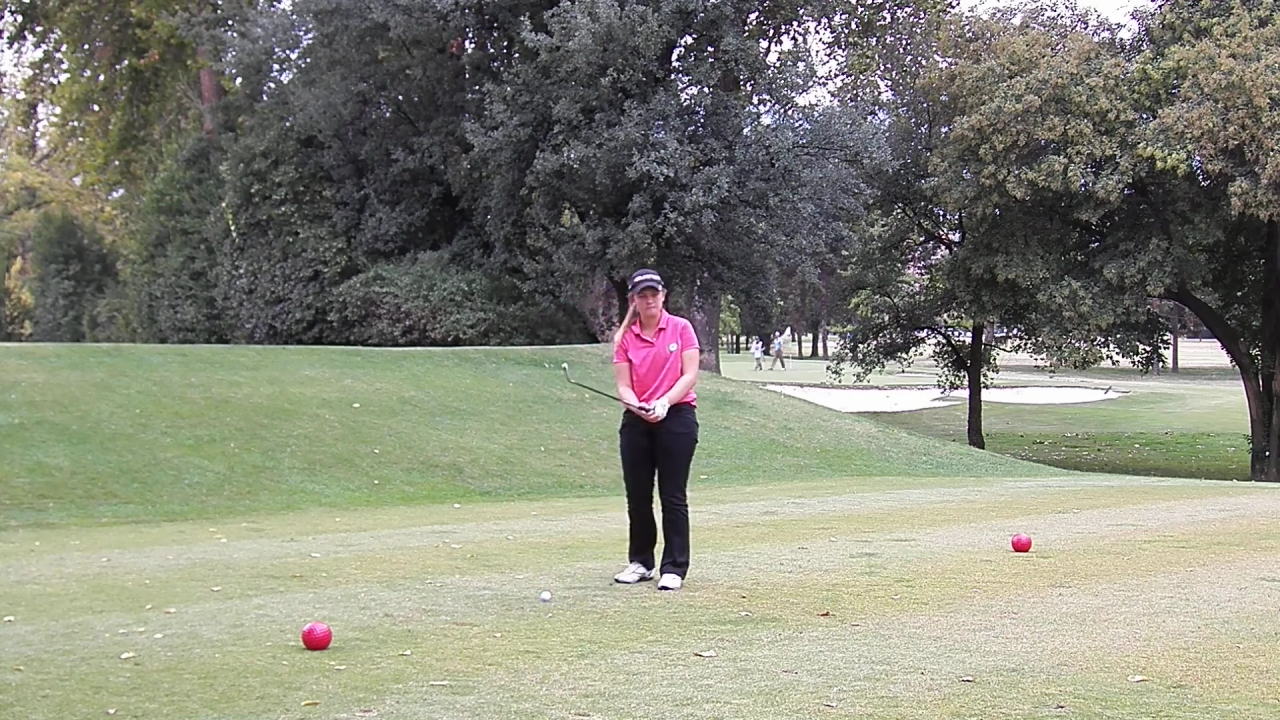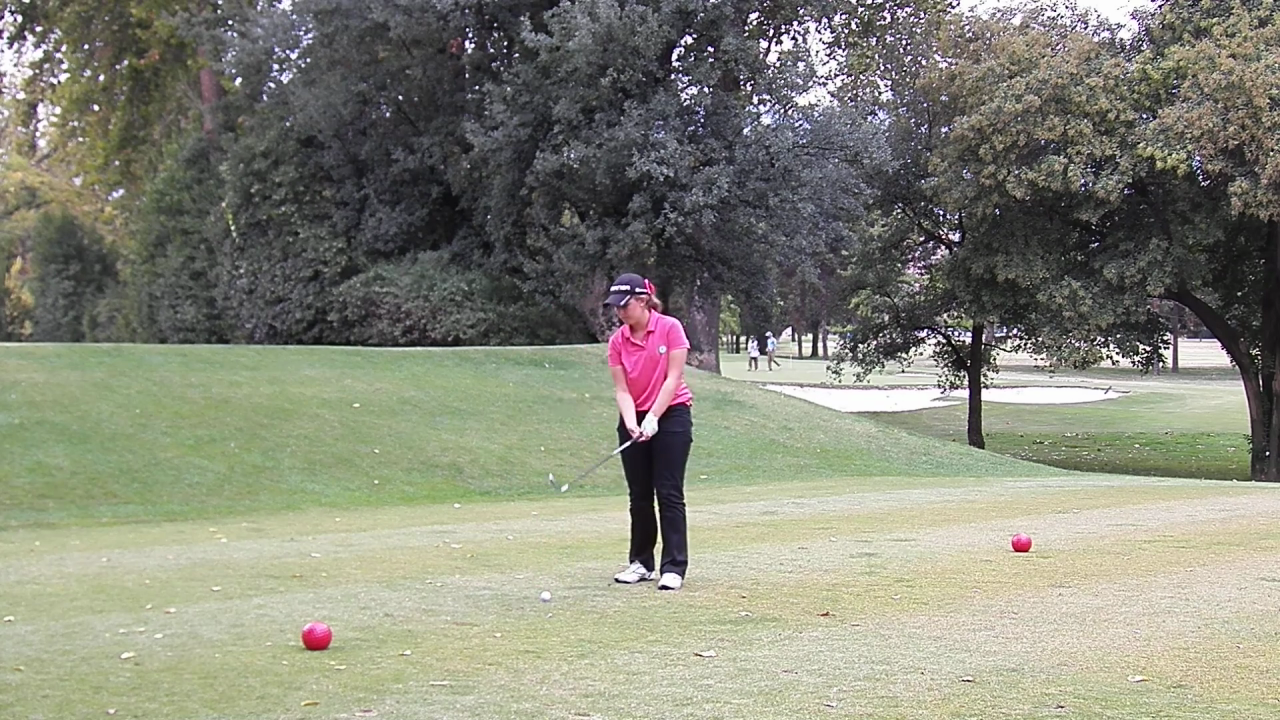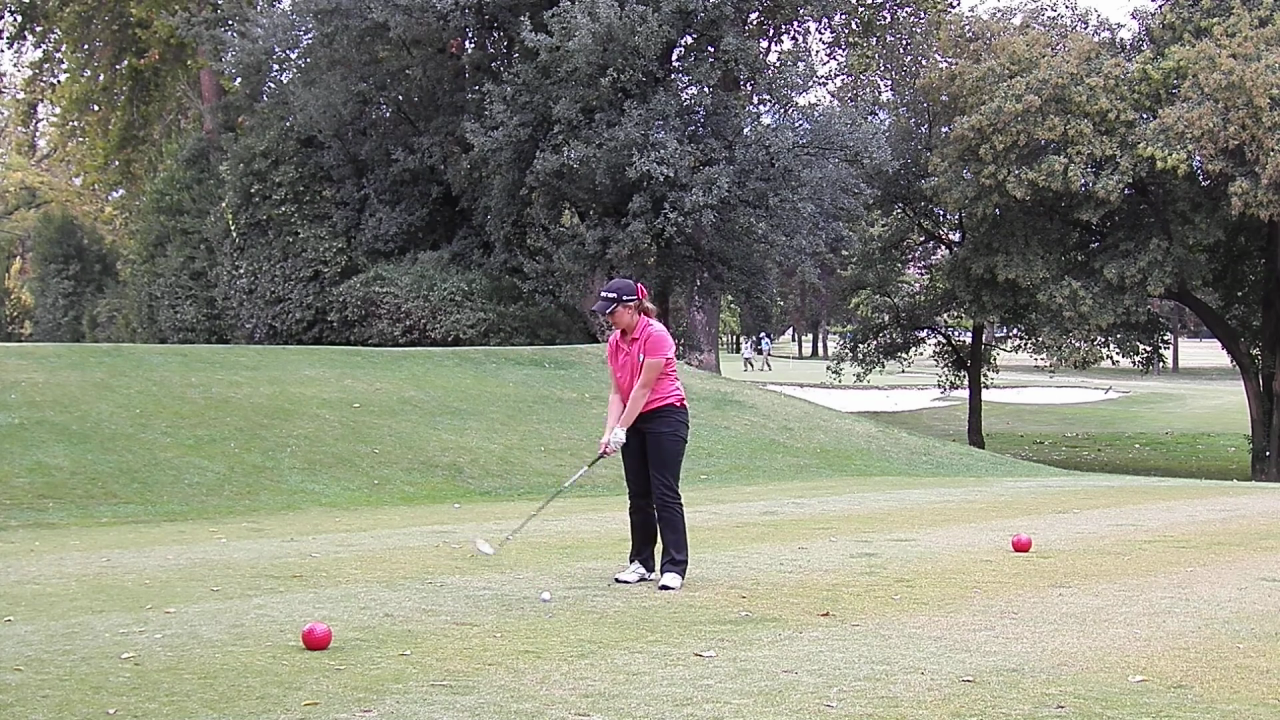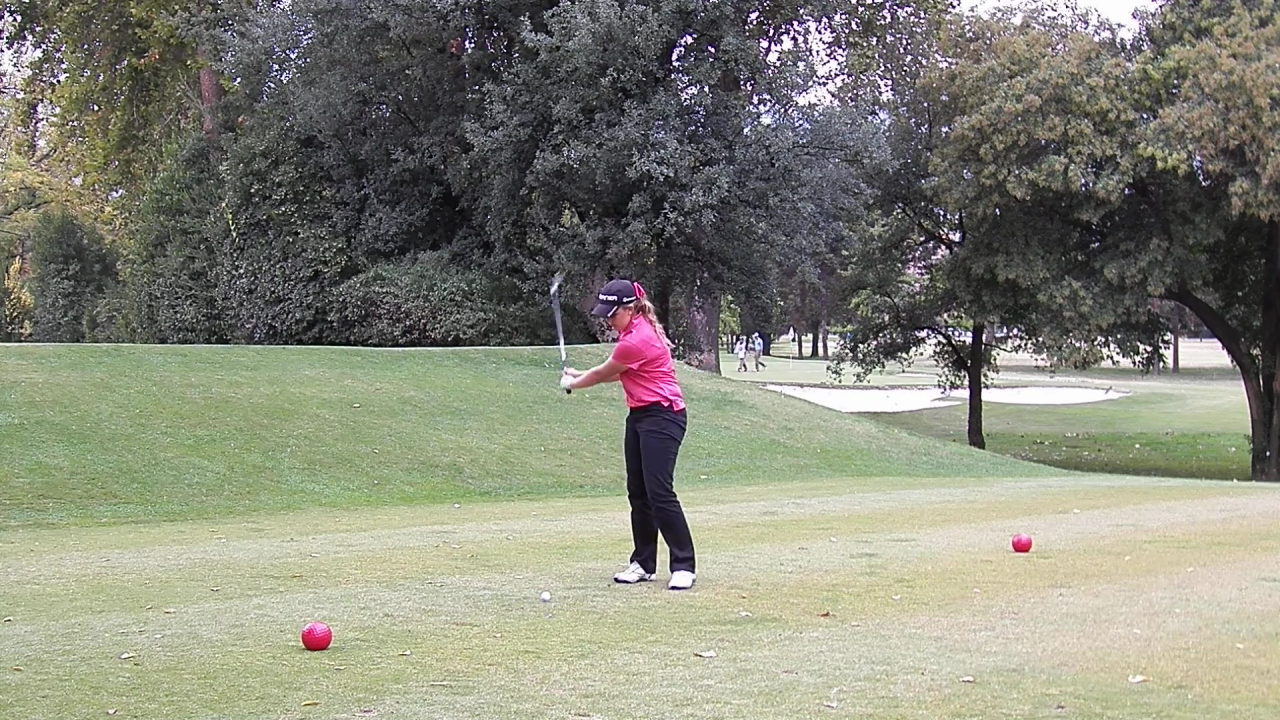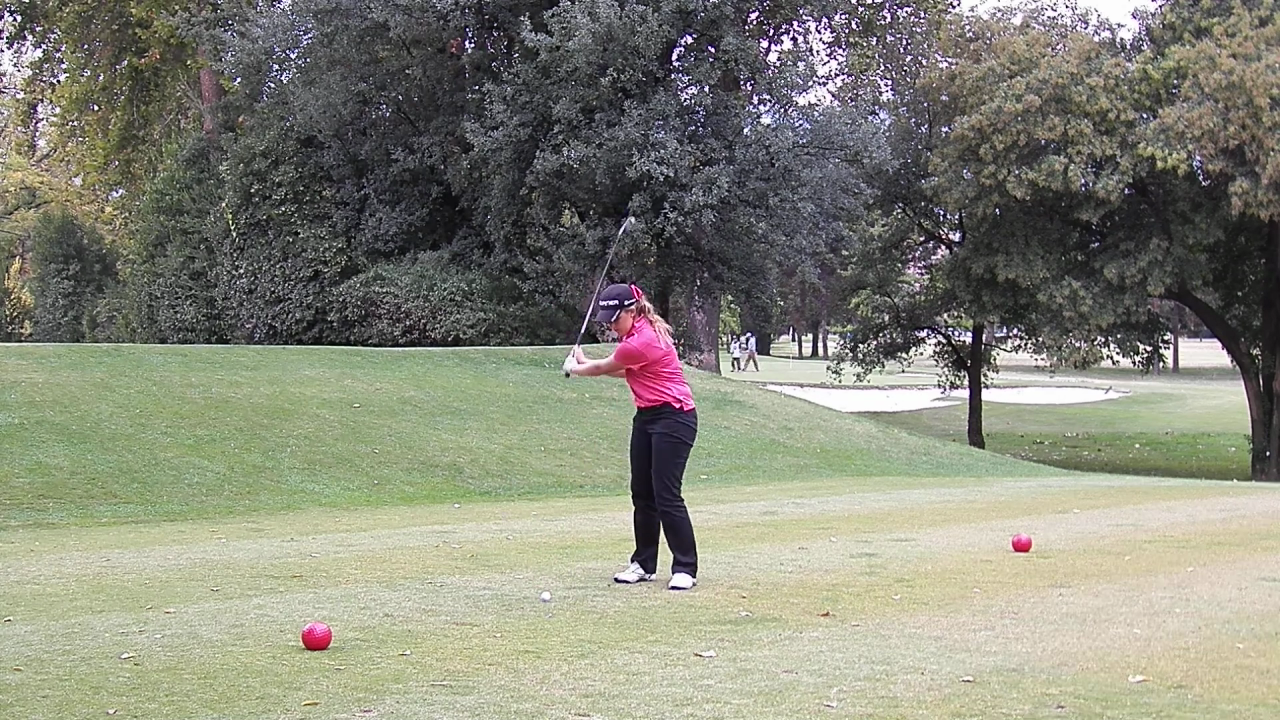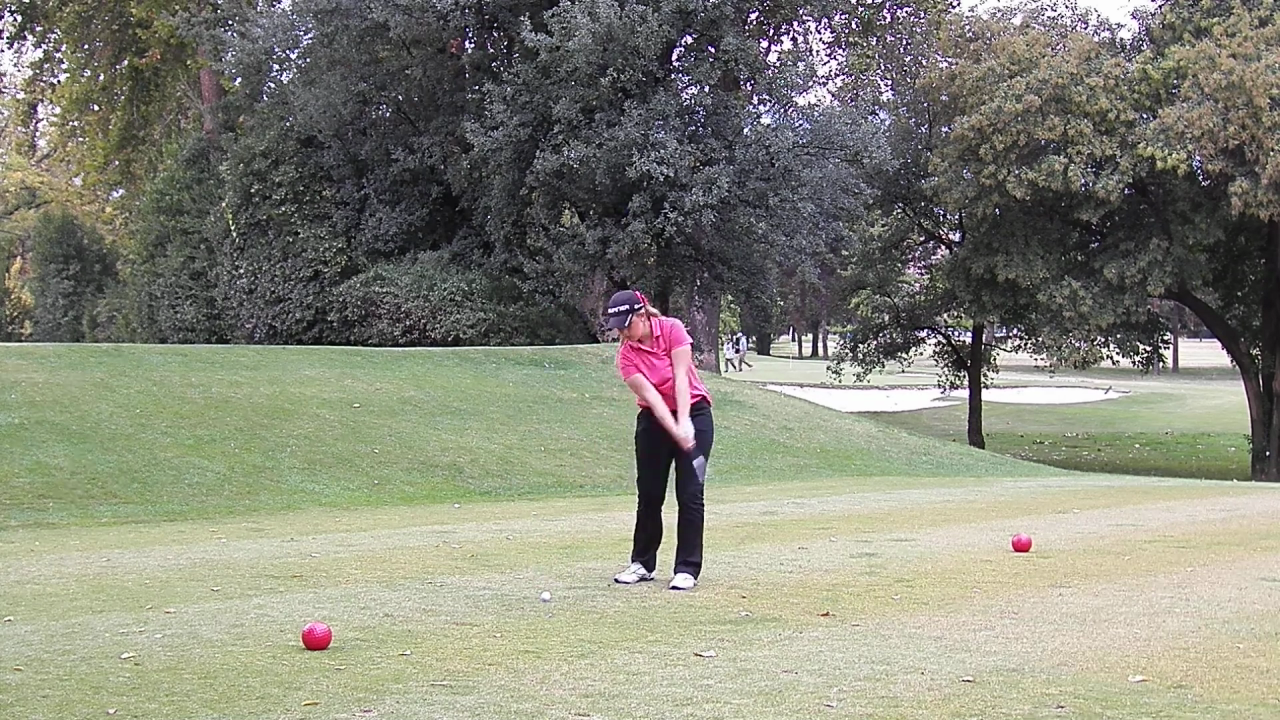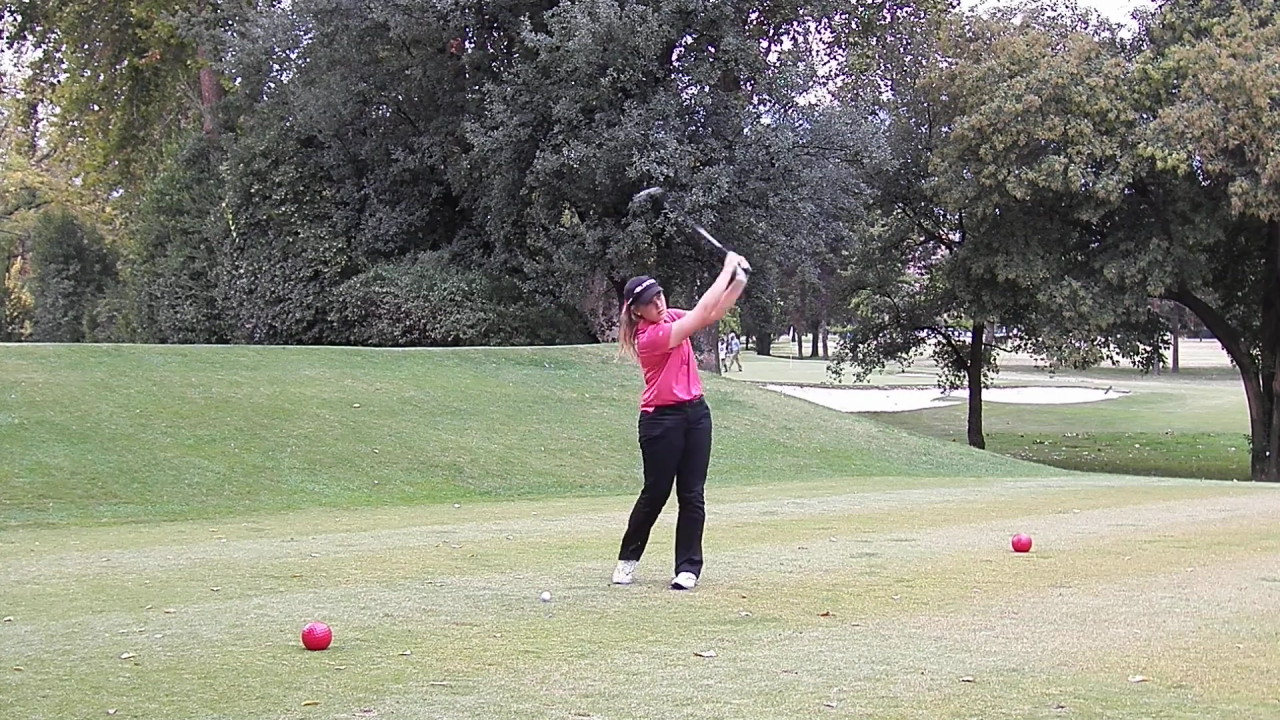
dt=0.3s
person 1, frame 1
left shoulder: (681, 328)
right shoulder: (624, 337)
left elbow: (690, 375)
right elbow: (624, 386)
left wrist: (664, 402)
right wrist: (638, 407)
left hip: (676, 418)
right hip: (637, 421)
left knee: (672, 495)
right knee: (637, 496)
left ankle: (673, 567)
right ankle: (641, 561)
person 1, frame 2
left shoulder: (670, 328)
right shoulder: (617, 341)
left elbow: (674, 378)
right elbow: (622, 390)
left wrist: (652, 417)
right wrist: (632, 424)
left hip: (671, 418)
right hip: (634, 423)
left knee: (670, 494)
right knee: (639, 495)
left ankle: (673, 567)
right ankle: (641, 562)
person 1, frame 3
left shoulder: (656, 334)
right shoulder: (614, 341)
left elbow: (643, 388)
right elbow: (618, 391)
left wrist: (619, 428)
right wrist: (611, 431)
left hip: (666, 417)
right hip: (634, 421)
left knee: (664, 493)
right knee: (639, 494)
left ankle: (674, 567)
right ankle: (642, 562)
person 1, frame 4
left shoulder: (637, 340)
right shoulder: (633, 331)
left elbow: (605, 372)
right elbow: (614, 372)
left wrist: (575, 383)
right wrist: (582, 376)
left hip: (662, 417)
right hip: (640, 416)
left knee: (659, 492)
right knee: (638, 492)
left ankle: (684, 565)
right ankle: (643, 563)
person 1, frame 5
left shoulder: (641, 342)
right shoulder: (634, 335)
left elbow: (608, 368)
right elbow: (621, 369)
left wrist: (575, 369)
right wrist: (585, 362)
left hip: (673, 419)
right hip: (646, 418)
left knee: (666, 495)
right knee: (642, 493)
left ankle: (686, 568)
right ankle: (644, 563)
person 1, frame 6
left shoulder: (671, 328)
right shoulder: (625, 354)
left elbow: (681, 377)
right elbow: (649, 394)
left wrist: (684, 421)
right wrist: (672, 428)
left hip: (693, 416)
right hip: (656, 421)
left knee: (689, 493)
right knee: (649, 495)
left ankle: (688, 567)
right ankle: (643, 563)
person 1, frame 7
left shoulder: (671, 320)
right shoulder: (650, 337)
left elbow: (714, 312)
right elbow: (703, 309)
left wrist: (736, 281)
right wrist: (728, 270)
left hip: (694, 412)
right hip: (661, 420)
left knee: (692, 495)
right knee: (655, 492)
left ankle: (689, 567)
right ankle: (628, 558)
